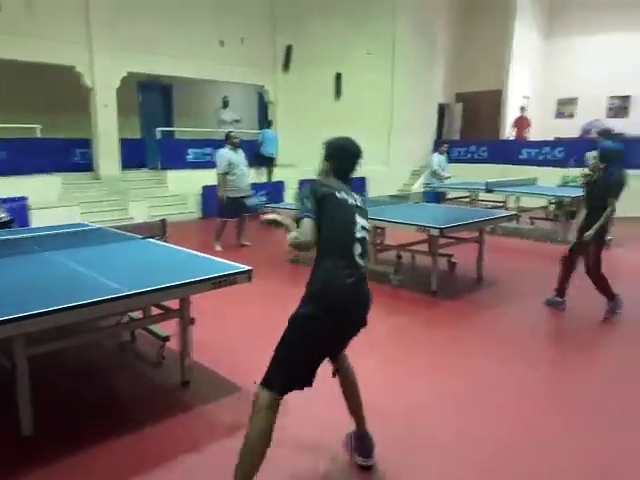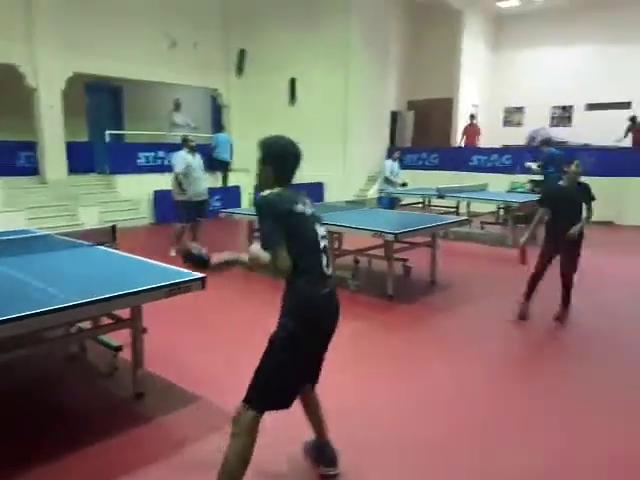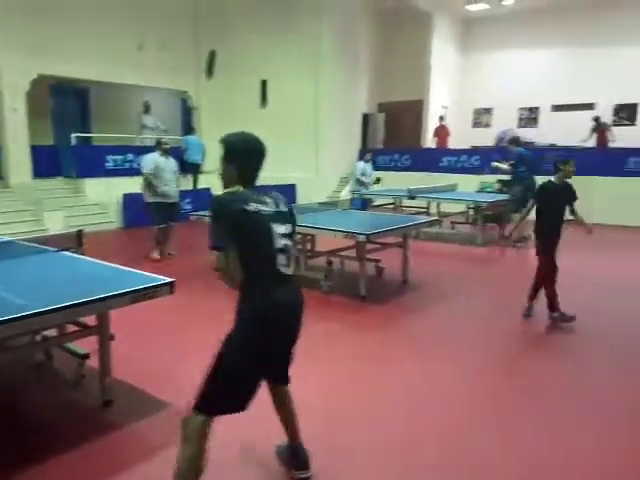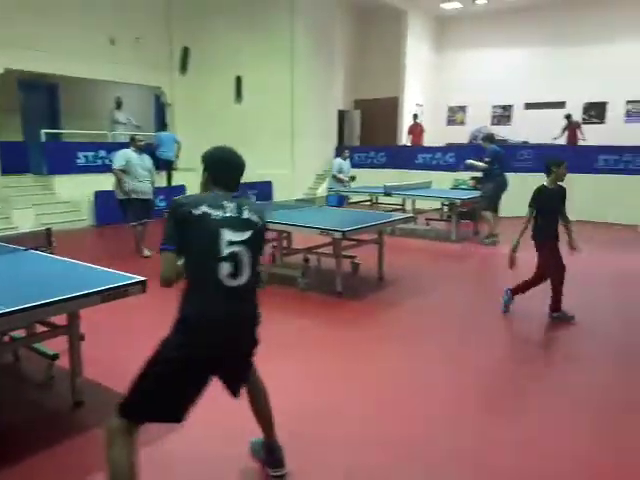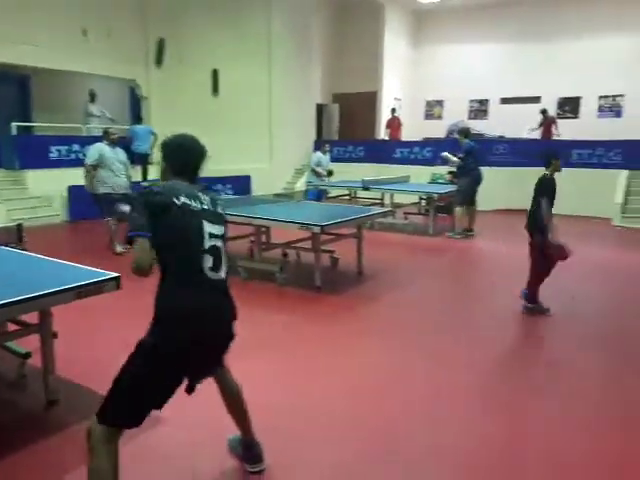
dt=0.2s
person 1, frame 1
left shoulder: (318, 187)
right shoulder: (357, 201)
left elbow: (303, 240)
left wrist: (291, 232)
right wrist: (287, 221)
left hip: (325, 296)
right hip: (358, 297)
left knee: (266, 398)
right knee: (336, 354)
right ankle: (362, 441)
person 1, frame 2
left shoulder: (269, 201)
right shoulder: (304, 204)
left elbow: (283, 265)
left wrist: (257, 255)
left hip: (303, 311)
right hip: (327, 306)
left knee: (247, 415)
right knee: (300, 373)
right ankle: (323, 449)
person 1, frame 3
left shoulder: (225, 202)
right shoulder: (279, 203)
left elbow: (234, 275)
left wrist: (225, 264)
left hip: (259, 314)
right hip: (290, 308)
left knee: (197, 421)
right knee: (274, 376)
person 1, frame 4
left shoulder: (182, 206)
right shoulder: (255, 213)
left elbow: (168, 277)
left hip: (198, 324)
right hip: (243, 320)
left knee: (121, 428)
right knee: (245, 373)
right ankle: (272, 452)
person 1, frame 5
left shoulder: (152, 194)
right shoulder: (214, 203)
left elbow: (141, 265)
left wrist: (155, 252)
left hip: (176, 321)
right hip: (221, 315)
left knee: (101, 431)
right knee: (217, 368)
right ankle: (250, 447)
person 2, frame 1
left shoulder: (607, 181)
right shoulder: (590, 182)
left elbow: (611, 208)
left wrist: (594, 230)
right wrist: (577, 229)
left hip: (596, 232)
right hip: (585, 230)
left knee: (593, 269)
right knee: (568, 260)
left ankle: (613, 300)
right ankle: (559, 297)
person 2, frame 2
left shoulder: (583, 188)
right shoulder: (552, 190)
left elbow: (589, 211)
right elbow: (541, 214)
left wrist: (580, 225)
right wrist: (528, 235)
left hip: (572, 239)
right hip: (552, 237)
left knee: (567, 276)
right knee: (538, 271)
left ankle: (564, 308)
right ankle: (526, 302)
person 2, frame 3
left shoulder: (568, 188)
right shoulder: (545, 187)
left elbow: (572, 211)
right elbow: (529, 209)
left wrist: (584, 224)
right wrist: (513, 228)
left hip: (555, 235)
right hip: (543, 235)
left knee: (544, 272)
right knee: (548, 271)
left ankle: (530, 303)
right ankle: (554, 311)
person 2, frame 4
left shoulder: (561, 191)
right shoulder: (540, 192)
left elbow: (563, 215)
right elbow: (529, 217)
left wrist: (570, 238)
right wrist: (518, 241)
left hip: (552, 237)
right hip: (543, 238)
left knee: (541, 274)
right knee: (558, 271)
left ankle: (511, 293)
right ankle: (555, 311)
person 2, frame 5
left shoulder: (545, 179)
right shoulder: (547, 181)
right elbow: (545, 208)
right wrist: (551, 232)
left hip: (538, 226)
right hip: (537, 227)
left knee: (549, 260)
right knee: (539, 264)
left ankle: (530, 292)
right ankle: (530, 302)
